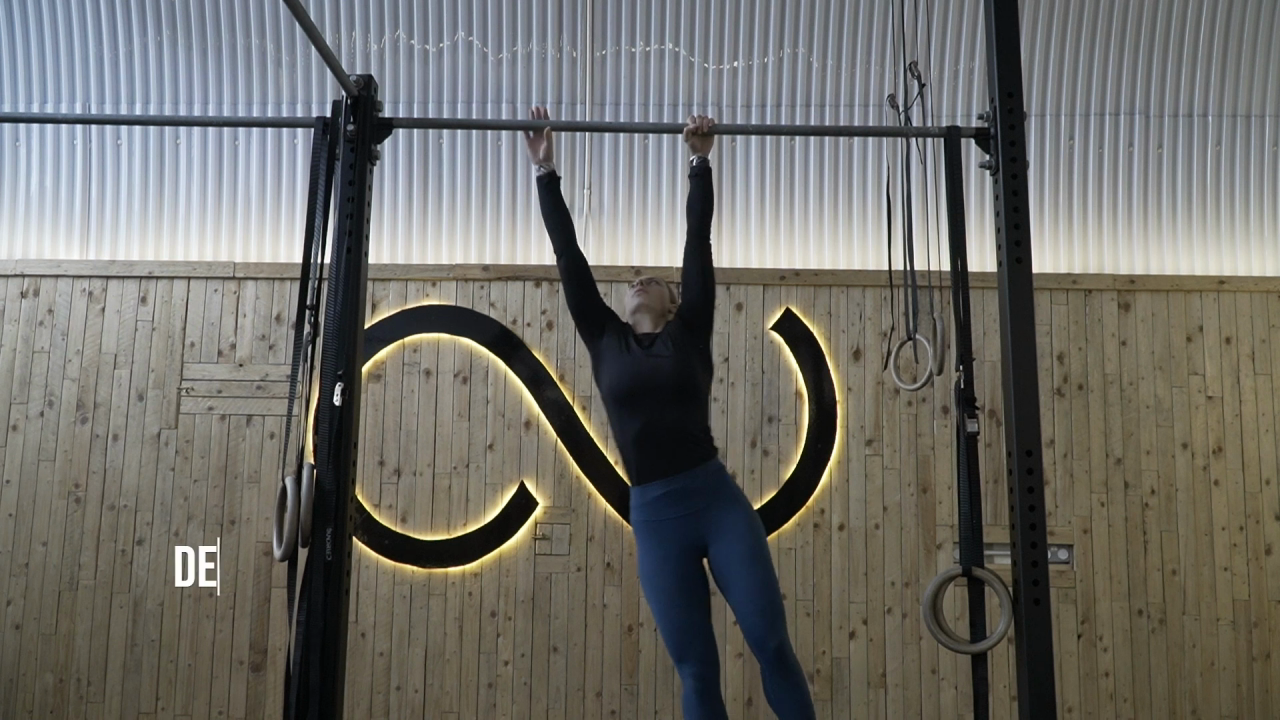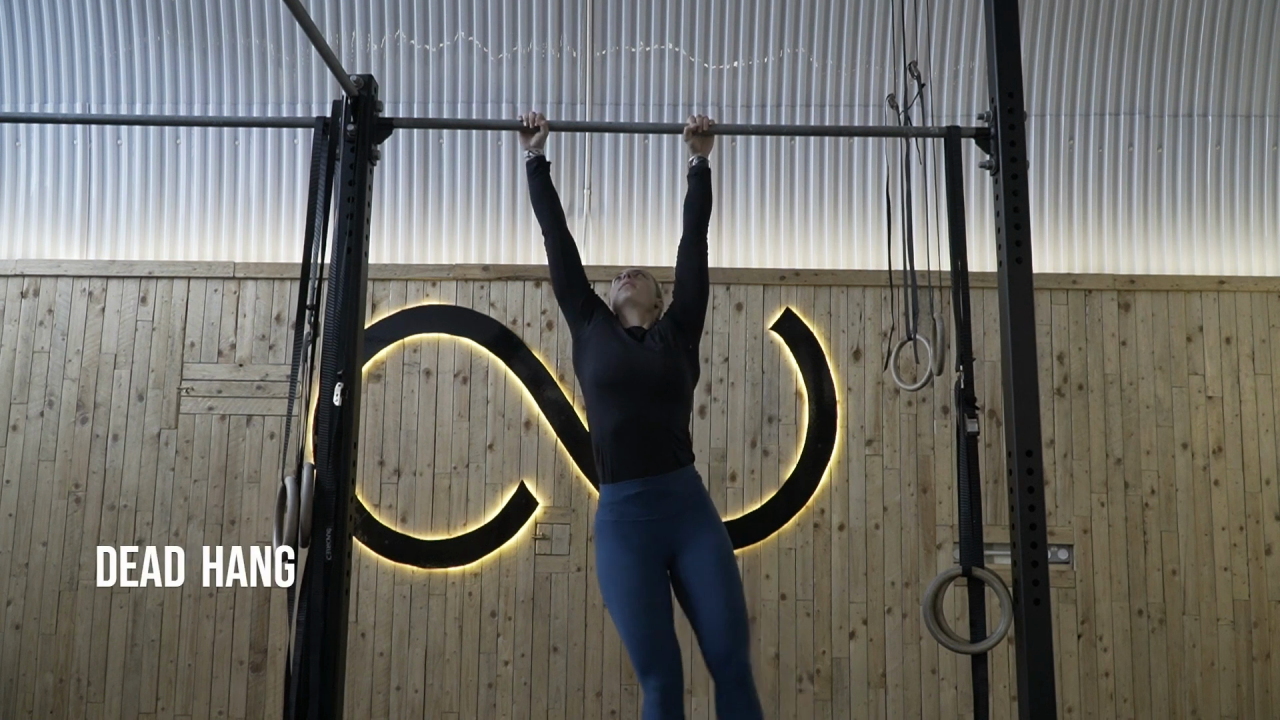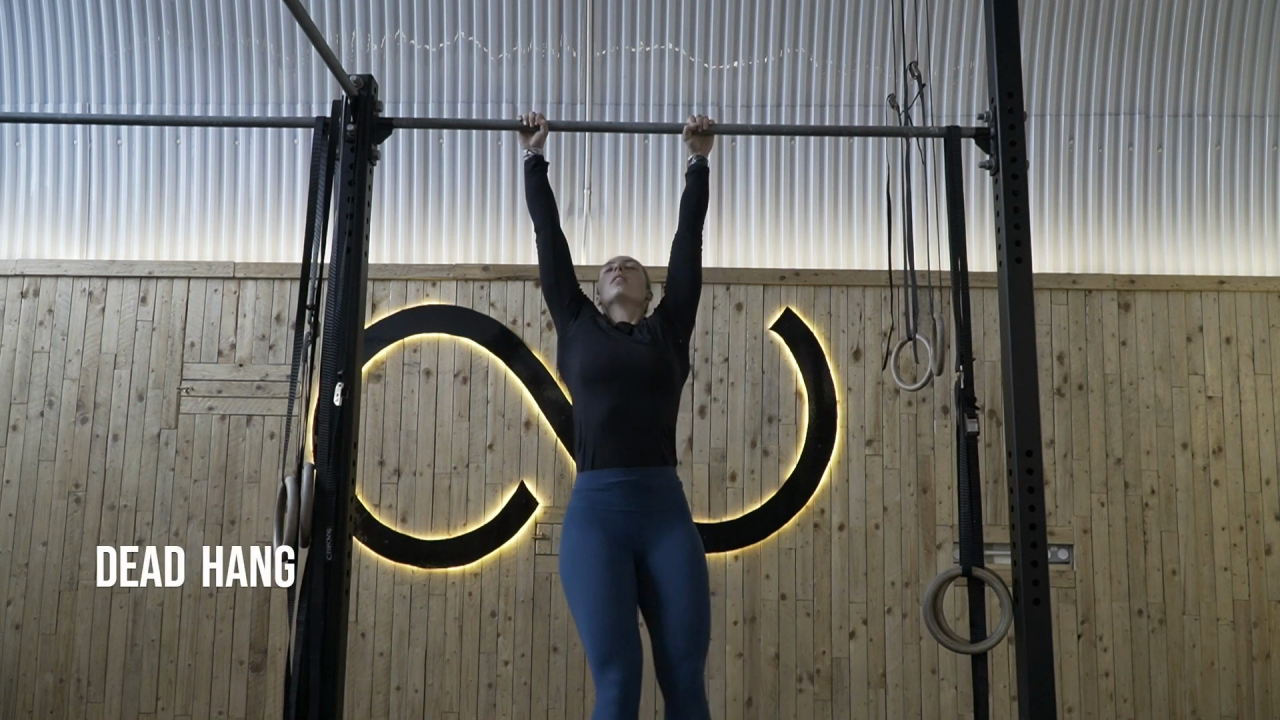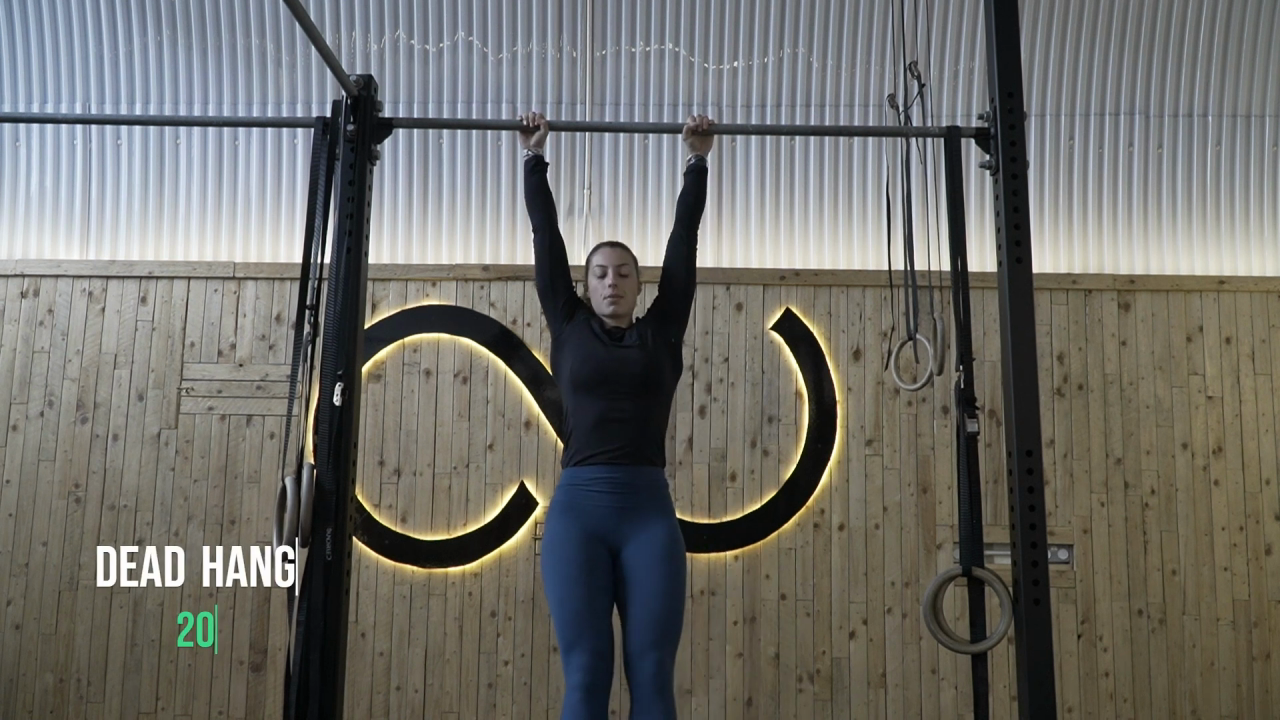
dt=0.4s
person 1, frame 1
left shoulder: (690, 336)
right shoulder: (606, 342)
left elbow: (698, 242)
right elbow: (570, 256)
left wrist: (700, 162)
right wrist: (546, 174)
left hip: (719, 502)
right hip: (654, 517)
left knee: (770, 644)
person 1, frame 2
left shoulder: (679, 333)
right shoulder: (590, 329)
left elbow: (693, 241)
right elbow: (558, 240)
left wrist: (699, 163)
right wrist: (536, 159)
left hip: (690, 510)
right hip: (622, 519)
left knee: (731, 663)
person 1, frame 3
left shoulder: (670, 330)
right shoulder: (578, 326)
left elbow: (688, 236)
right elbow: (548, 234)
left wrist: (698, 162)
right wrist: (534, 158)
left hip: (665, 511)
right hip: (594, 512)
person 1, frame 4
left shoulder: (662, 332)
right shoulder: (569, 327)
left elbow: (684, 237)
right elbow: (545, 234)
left wrist: (697, 161)
right wrist: (534, 158)
left hip: (648, 509)
right hip: (577, 508)
